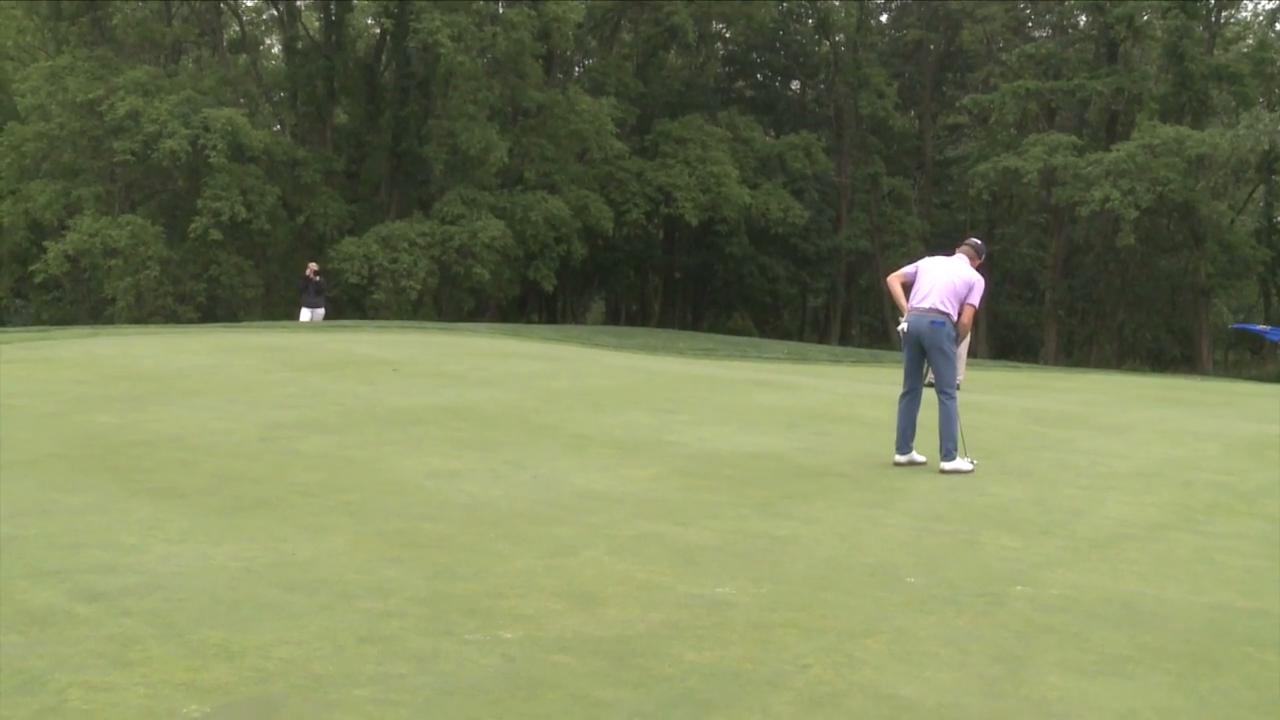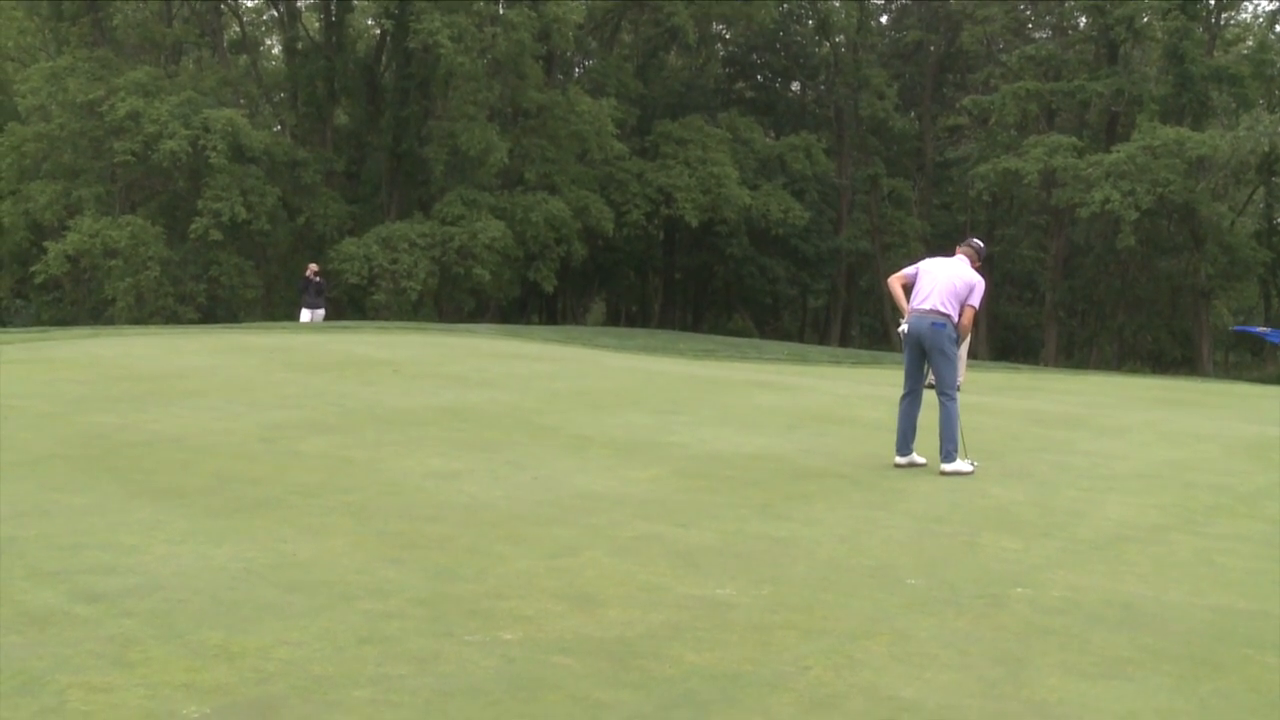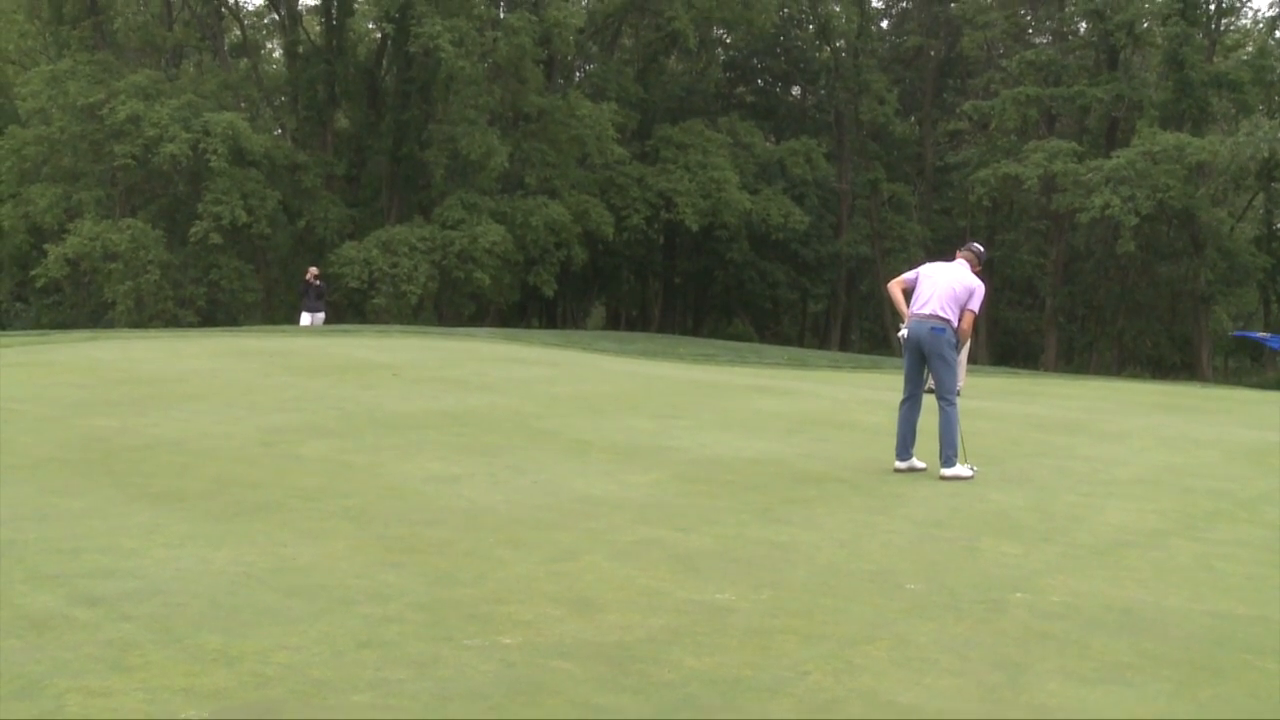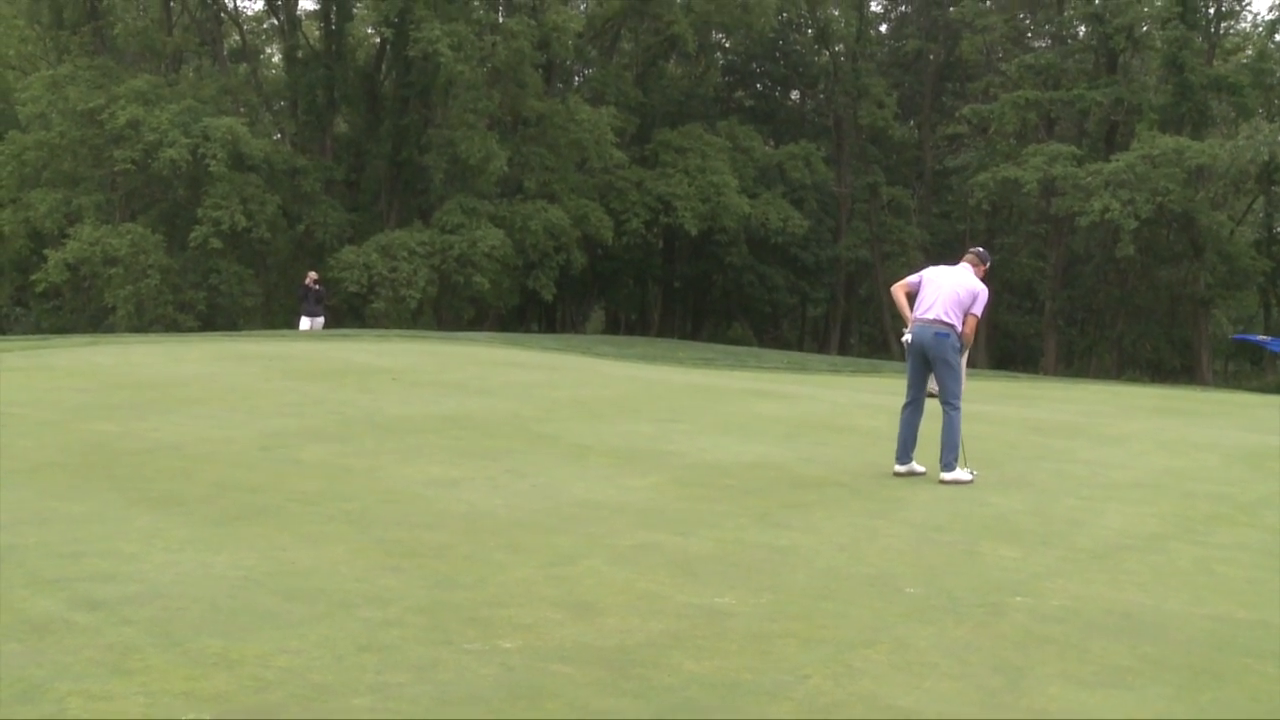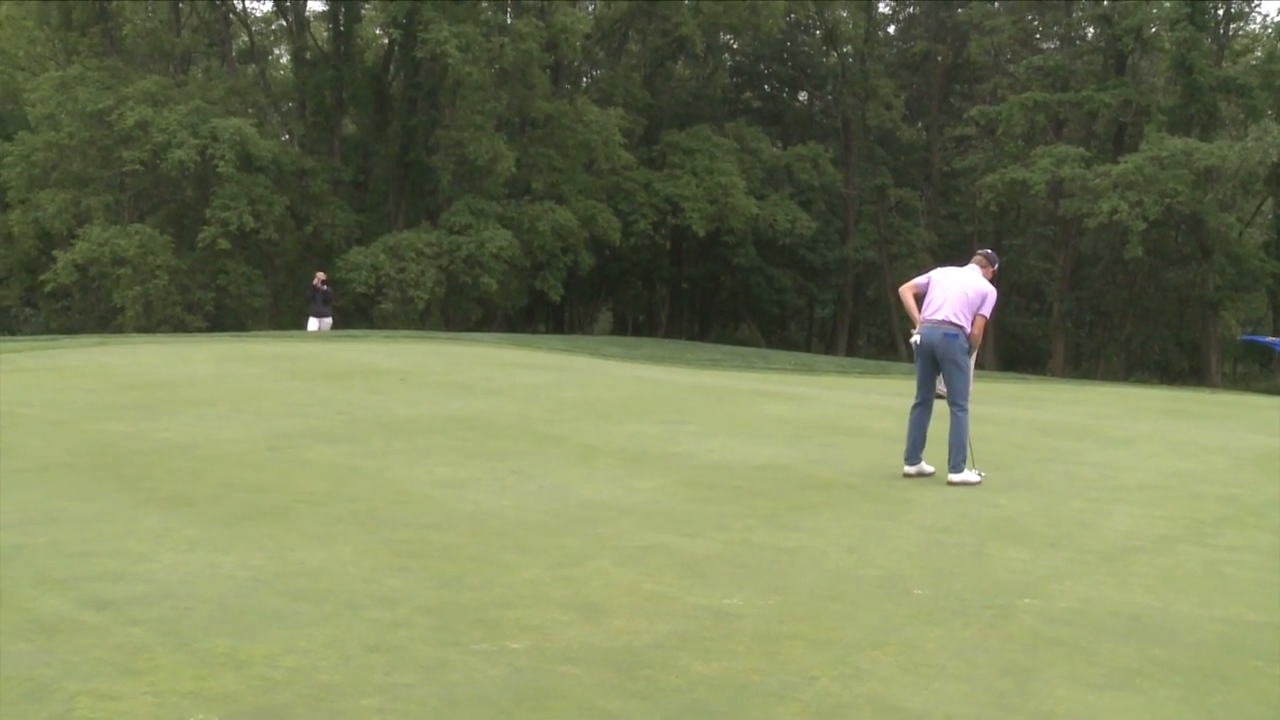
dt=0.3s
person 1, frame 1
left shoulder: (929, 261)
right shoulder: (975, 277)
left elbow: (893, 279)
right elbow: (965, 320)
left wrist: (906, 311)
right wrist: (955, 343)
left hip: (912, 322)
right hip: (939, 326)
left knee: (910, 389)
right knee: (946, 394)
left ankle: (903, 451)
right ankle: (949, 458)
person 1, frame 2
left shoulder: (930, 262)
right shoulder: (976, 279)
left elbow: (893, 281)
right elbow: (965, 322)
left wrist: (907, 313)
right wrist: (956, 346)
left hip: (914, 324)
right hip: (940, 327)
left knee: (911, 391)
right knee: (947, 395)
left ankle: (904, 453)
right ankle: (949, 460)
person 1, frame 3
left shoulder: (930, 267)
right shoulder: (975, 283)
left elbow: (894, 285)
right elbow: (965, 326)
left wrist: (907, 318)
right wrist: (956, 350)
left hip: (913, 329)
right hip: (939, 332)
left knee: (911, 396)
right knee: (947, 400)
left ankle: (903, 457)
right ankle: (949, 464)
person 1, frame 4
left shoulder: (933, 271)
right shoulder: (979, 287)
left elbow: (897, 289)
right elbow: (968, 330)
left wrist: (911, 322)
right wrist: (960, 354)
left hip: (917, 333)
right hip: (943, 337)
left knee: (913, 399)
right knee: (951, 405)
left ankle: (903, 461)
right ankle: (949, 468)
person 1, frame 5
left shoulder: (941, 272)
right shoulder: (988, 288)
left elbow: (905, 290)
right elbow: (976, 331)
left wrist: (918, 323)
right wrist: (968, 355)
left hip: (925, 334)
right hip: (952, 338)
left knee: (922, 400)
right knee: (958, 407)
left ankle: (912, 462)
right ankle: (957, 470)
